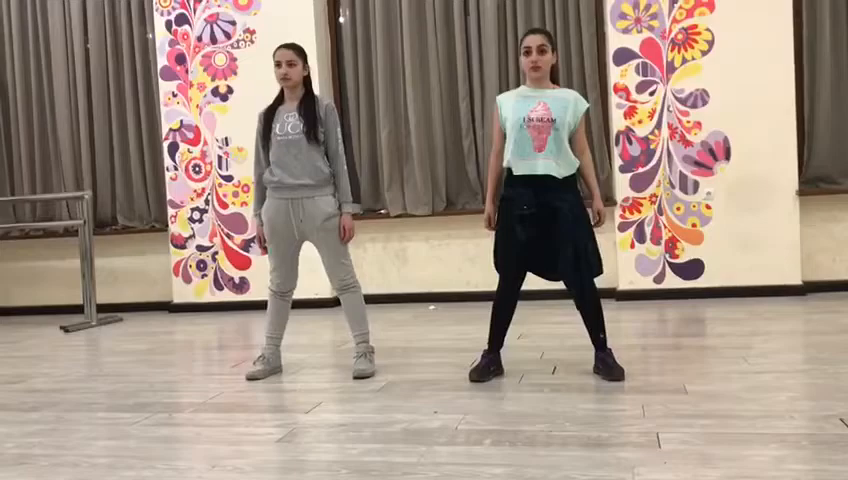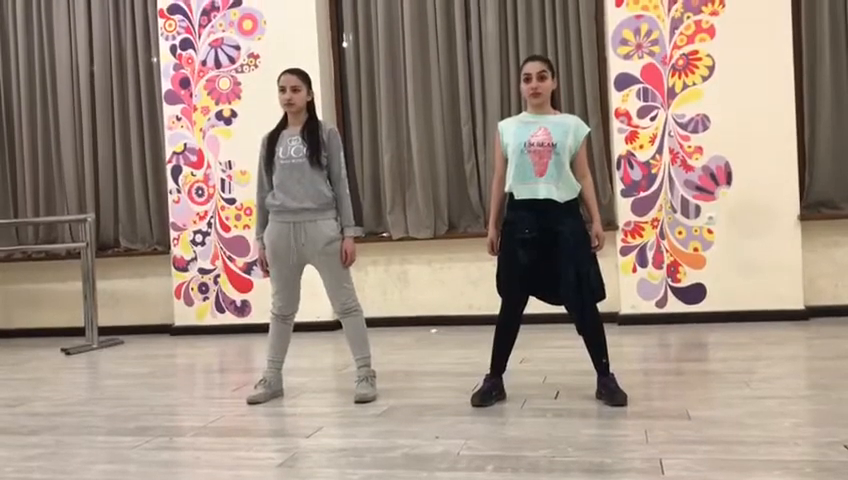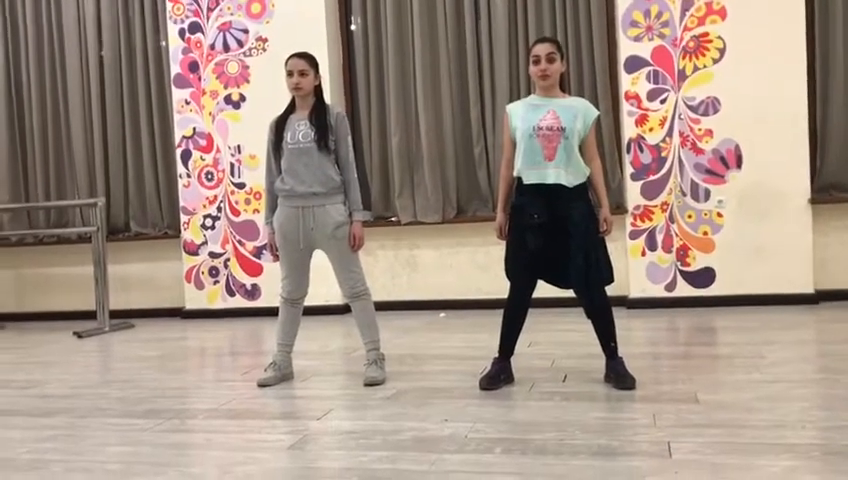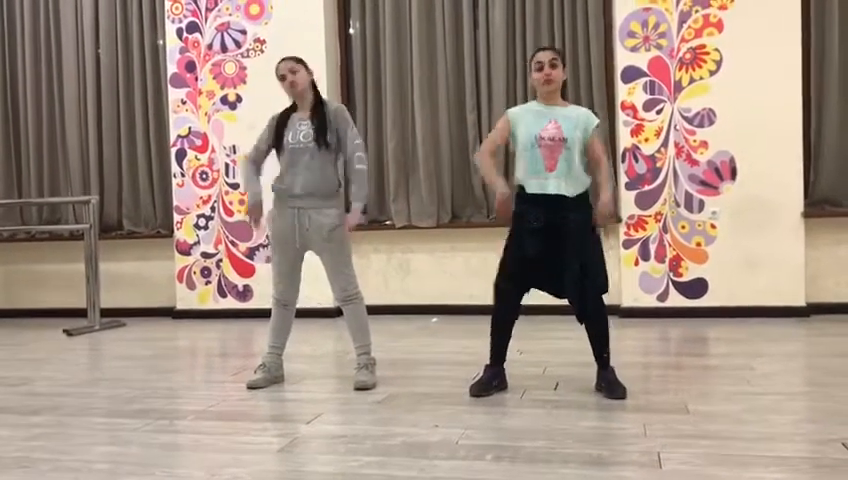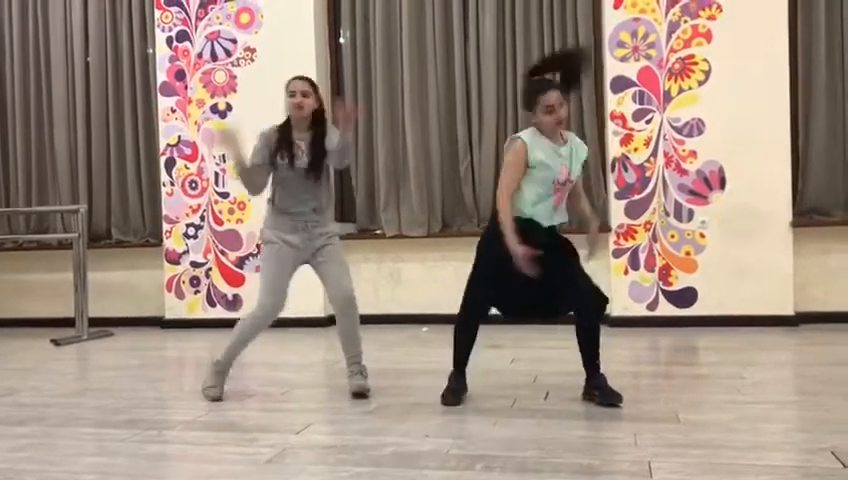
dt=1s
person 1, frame 1
left shoulder: (571, 101)
right shoulder: (505, 103)
left elbow: (582, 153)
right elbow: (497, 155)
left wrist: (596, 196)
right wrist: (490, 200)
left hip: (562, 192)
right hip: (519, 193)
left knee: (581, 278)
right knee: (510, 279)
left ankle: (602, 353)
right ankle: (492, 355)
person 1, frame 2
left shoulder: (572, 125)
right shoulder: (507, 128)
left elbow: (583, 177)
right elbow: (499, 180)
left wrist: (596, 221)
right wrist: (493, 225)
left hip: (564, 216)
right hip: (521, 217)
left knee: (583, 301)
right knee: (512, 303)
left ankle: (605, 378)
right ankle: (494, 379)
person 1, frame 3
left shoulder: (581, 109)
right shoulder: (515, 112)
left elbow: (592, 162)
right elbow: (508, 165)
left wrist: (604, 205)
right wrist: (501, 209)
left hip: (573, 201)
right hip: (530, 202)
left knee: (591, 286)
right knee: (520, 287)
left ankle: (613, 362)
right ankle: (502, 363)
person 1, frame 4
left shoulder: (582, 117)
right shoulder: (517, 116)
left elbow: (599, 161)
right elbow: (484, 154)
left wrist: (606, 194)
right wrist: (499, 187)
left hip: (575, 212)
right hip: (532, 211)
left knee: (590, 294)
right knee: (507, 291)
left ankle: (605, 371)
right ankle: (495, 370)
person 1, frame 5
left shoulder: (577, 147)
right shoulder: (523, 143)
left elbow: (576, 191)
right elbow: (505, 196)
left wrist: (593, 225)
right wrist: (513, 241)
left hip: (549, 237)
right hip: (513, 235)
left knee: (588, 302)
right knee: (475, 305)
left ankle: (594, 380)
right ankle: (457, 378)
person 2, frame 1
left shoulder: (322, 109)
right shoulder: (267, 116)
left elbow: (338, 160)
right elbow: (260, 168)
left wrist: (347, 208)
right wrist: (258, 215)
left hip: (319, 203)
right hip: (279, 206)
left knee: (344, 279)
right knee: (280, 285)
left ankle: (364, 350)
right ankle: (271, 354)
person 2, frame 2
left shoulder: (326, 134)
right shoulder: (271, 141)
left elbow: (341, 184)
right elbow: (264, 192)
left wrist: (349, 232)
right wrist: (260, 239)
left hip: (321, 226)
right hip: (281, 230)
left knee: (346, 303)
right knee: (282, 308)
left ankle: (365, 374)
right ankle: (272, 377)
person 2, frame 3
left shoulder: (333, 118)
right shoulder: (279, 125)
left elbow: (348, 168)
right elbow: (272, 176)
left wrist: (357, 216)
right wrist: (269, 224)
left hip: (329, 211)
right hip: (290, 214)
left knee: (354, 286)
right knee: (291, 292)
left ankle: (374, 357)
right ankle: (282, 361)
person 2, frame 4
left shoulder: (335, 113)
right shoulder: (279, 121)
left elbow: (357, 159)
right elbow: (253, 160)
left wrist: (356, 205)
right wrist: (254, 195)
left hip: (327, 214)
right hip: (286, 215)
left knee: (347, 290)
right knee: (283, 294)
left ankle: (365, 362)
right ankle: (272, 364)
person 2, frame 5
left shoulder: (326, 132)
right shoulder: (271, 138)
left elbow: (341, 159)
right elbow: (254, 186)
left wrist: (344, 128)
right wrist: (237, 156)
left hip: (321, 232)
right hip: (281, 233)
left knee: (345, 299)
right knee: (268, 308)
left ankle: (356, 371)
right ankle: (219, 368)
